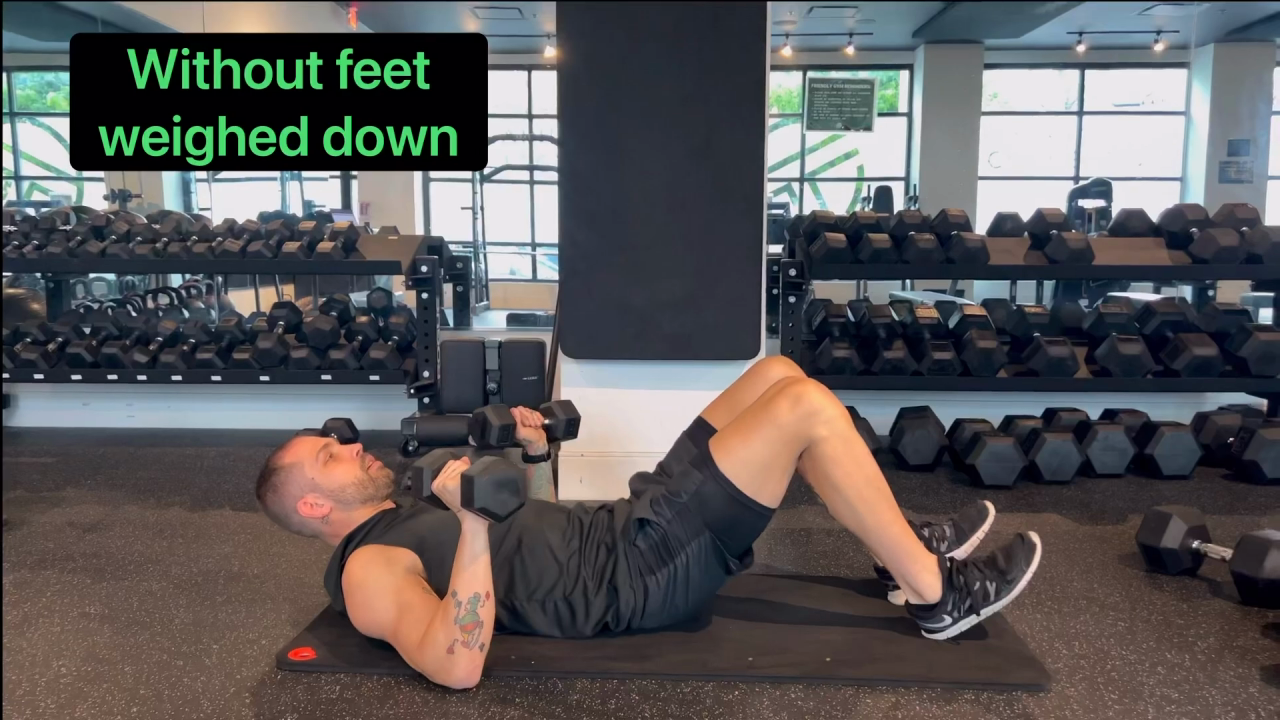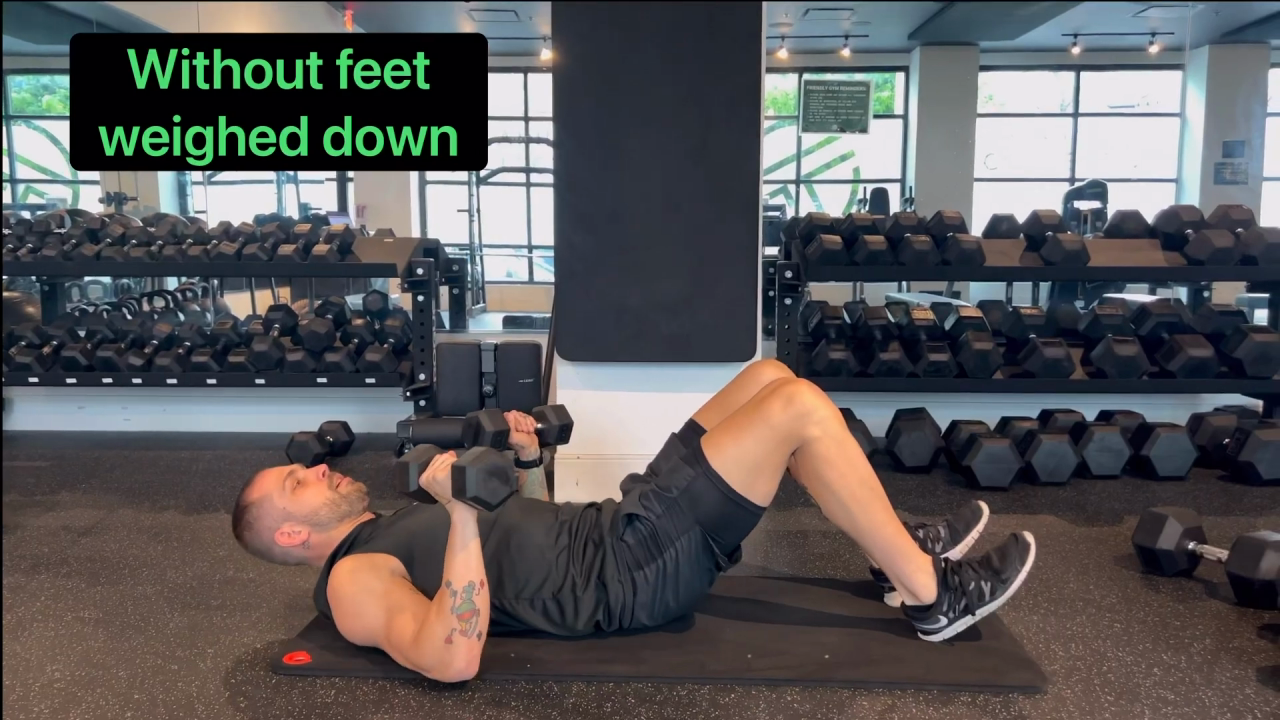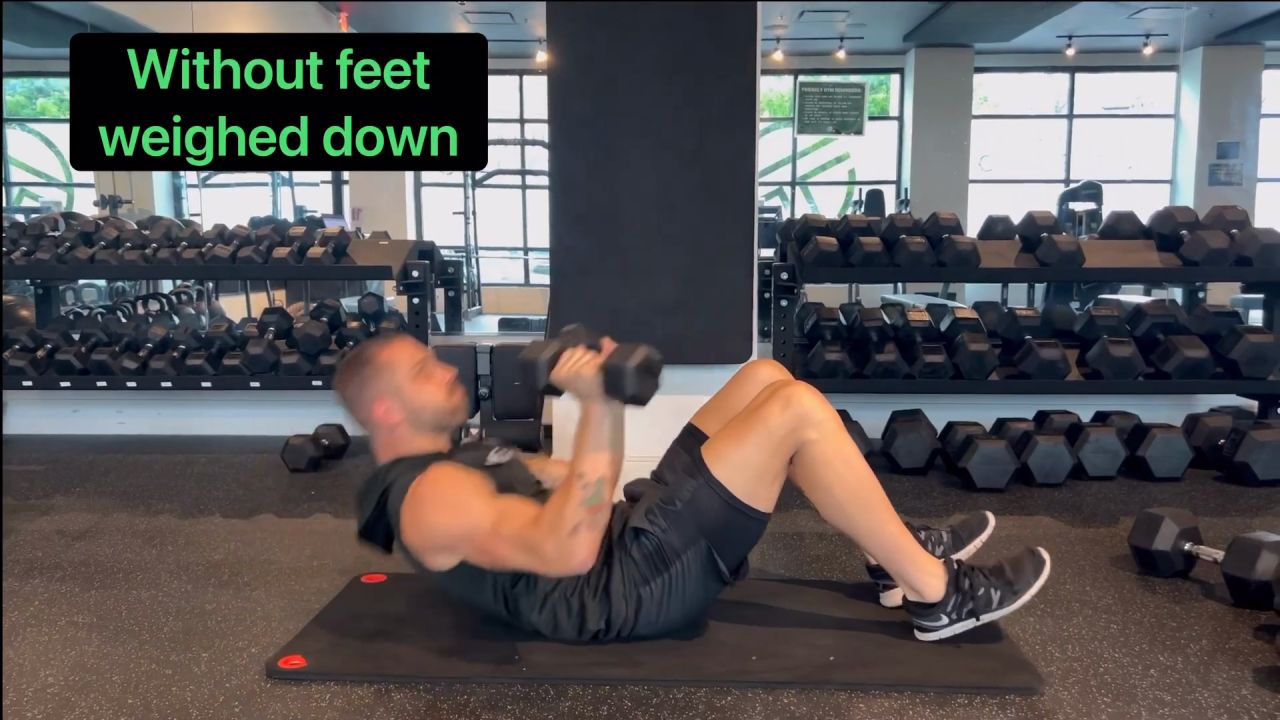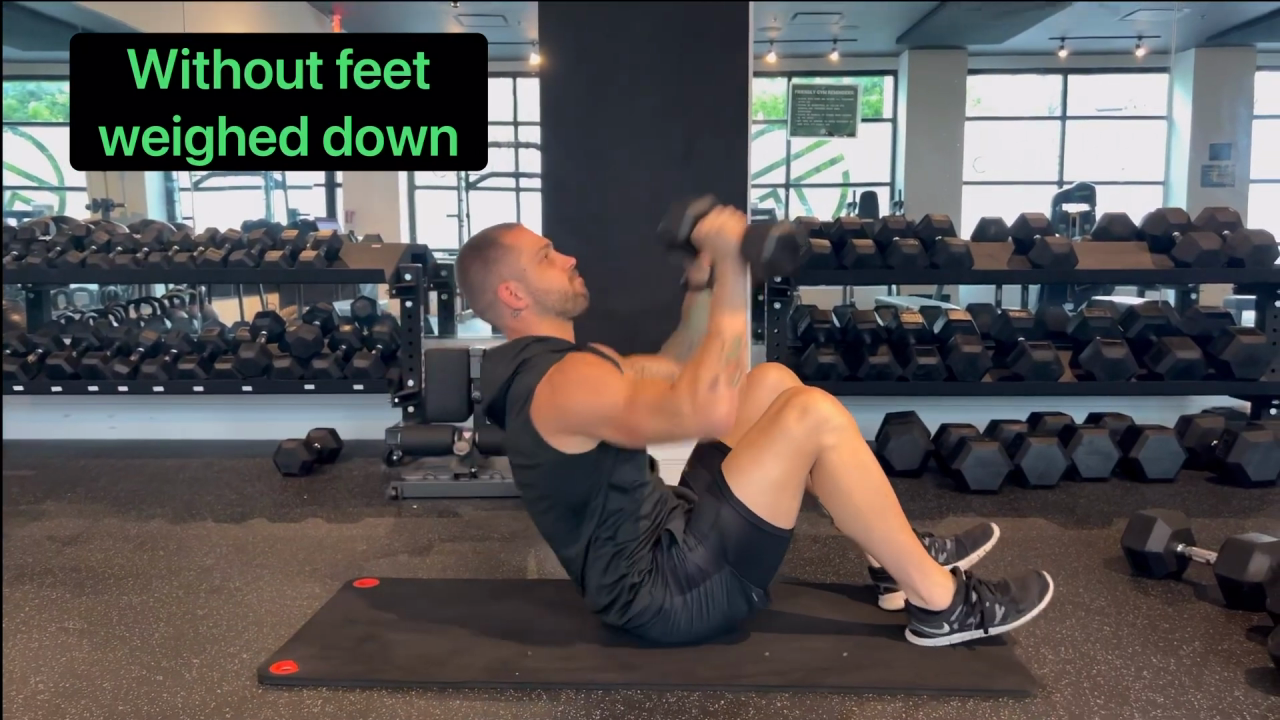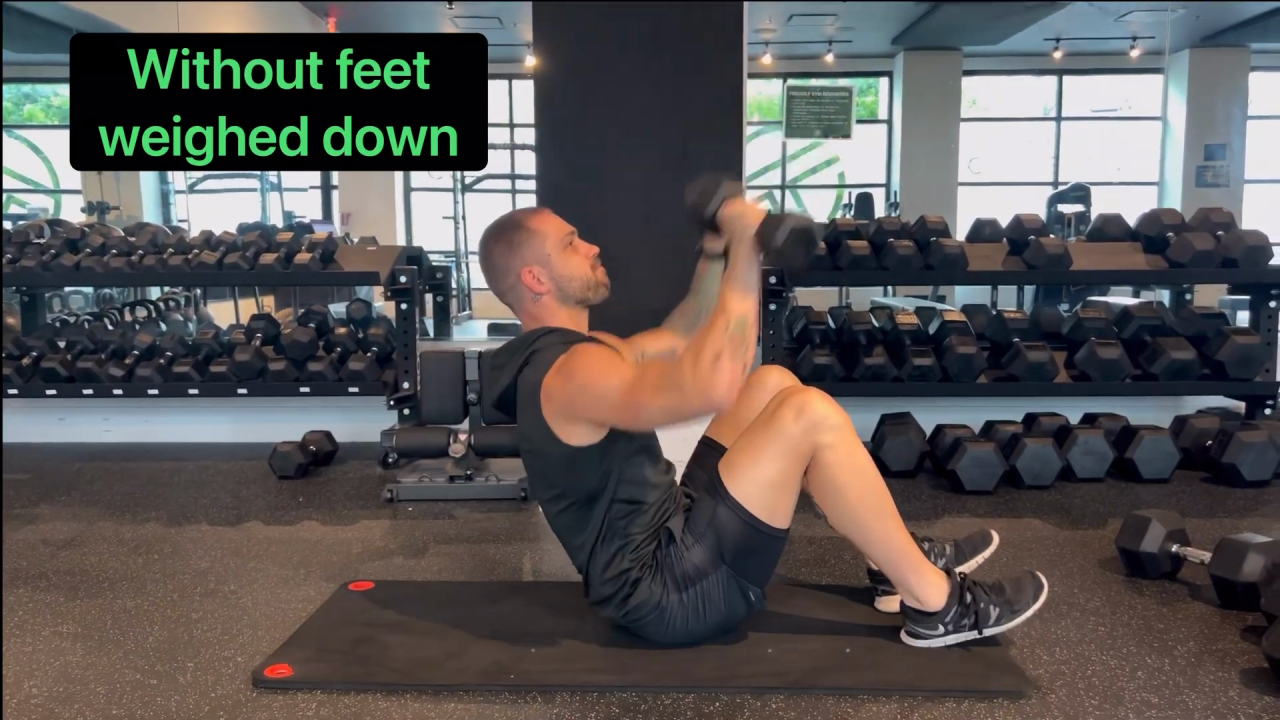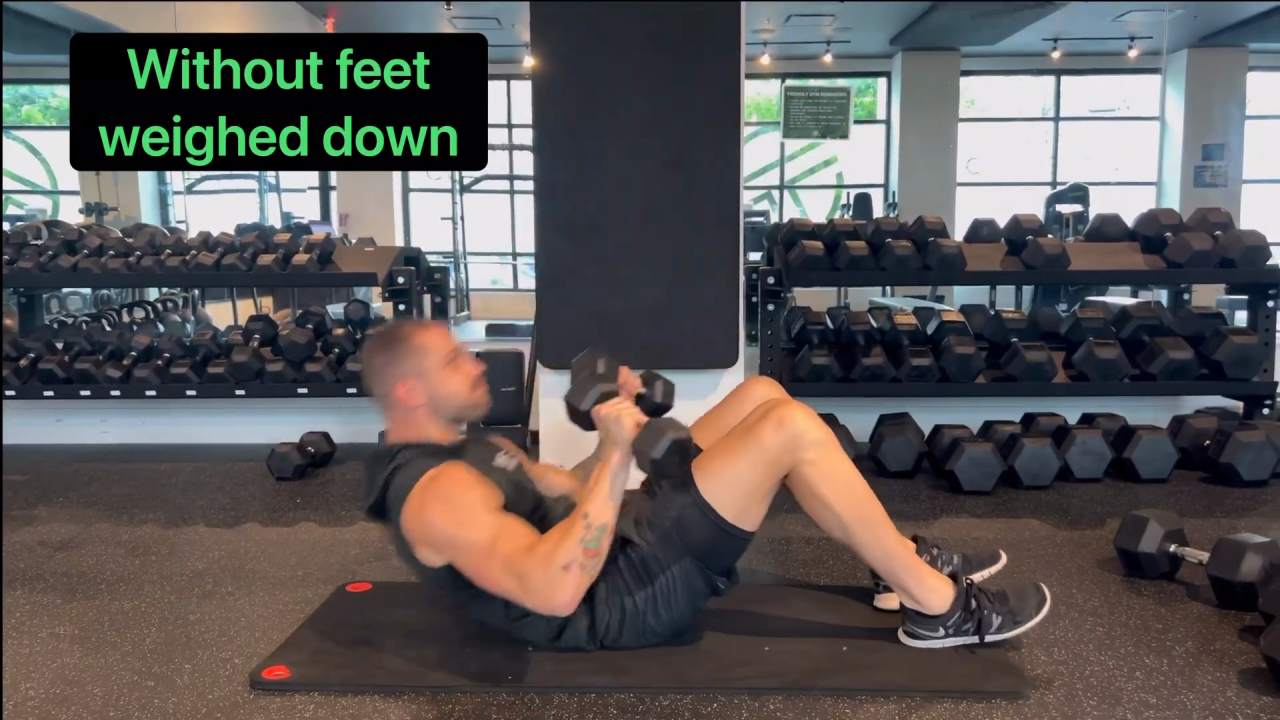
dt=0.4s
person 1, frame 1
left shoulder: (404, 522)
right shoulder: (371, 569)
right elbow: (459, 666)
left wrist: (534, 457)
right wrist: (473, 520)
left hip: (627, 526)
right hip: (641, 574)
left knee: (778, 374)
right knee: (807, 407)
left ankle: (903, 545)
right ankle: (936, 592)
person 1, frame 2
left shoulder: (393, 532)
right shoulder: (356, 579)
right elbow: (455, 660)
left wrist: (526, 463)
right wrist: (462, 513)
left hip: (621, 527)
right hip: (634, 572)
left knee: (772, 377)
right knee: (801, 408)
left ankle: (899, 550)
right ankle: (933, 593)
person 1, frame 3
left shoulder: (453, 466)
right shoulder: (430, 499)
right elbow: (570, 549)
left wrist: (599, 403)
right wrist: (596, 408)
left hip: (641, 532)
right hip: (644, 583)
left knee: (764, 379)
right knee: (797, 409)
left ankle: (896, 554)
right ankle: (937, 594)
person 1, frame 4
left shoulder: (554, 365)
right shoulder: (566, 383)
left elbow: (671, 378)
right elbow: (713, 409)
left wrist: (699, 277)
right wrist: (731, 266)
left hip: (669, 545)
right hip: (669, 589)
left knee: (773, 382)
right knee: (813, 415)
left ankle: (903, 560)
right ankle: (941, 603)
person 1, frame 5
left shoulder: (566, 355)
right shoulder: (572, 373)
left elbow: (678, 342)
right elbow: (713, 389)
left wrist: (715, 250)
right wrist: (744, 254)
left hip: (670, 545)
right hip: (667, 591)
left knee: (775, 385)
right knee: (810, 414)
left ankle: (901, 564)
right ankle: (934, 604)
person 1, frame 6
left shoulder: (453, 453)
right shoulder: (437, 493)
right elbow: (557, 590)
left wrist: (614, 419)
right wrist: (619, 448)
left hip: (629, 542)
right hip: (628, 597)
left knee: (762, 396)
right knee: (789, 430)
left ankle: (899, 562)
right ankle: (936, 605)
